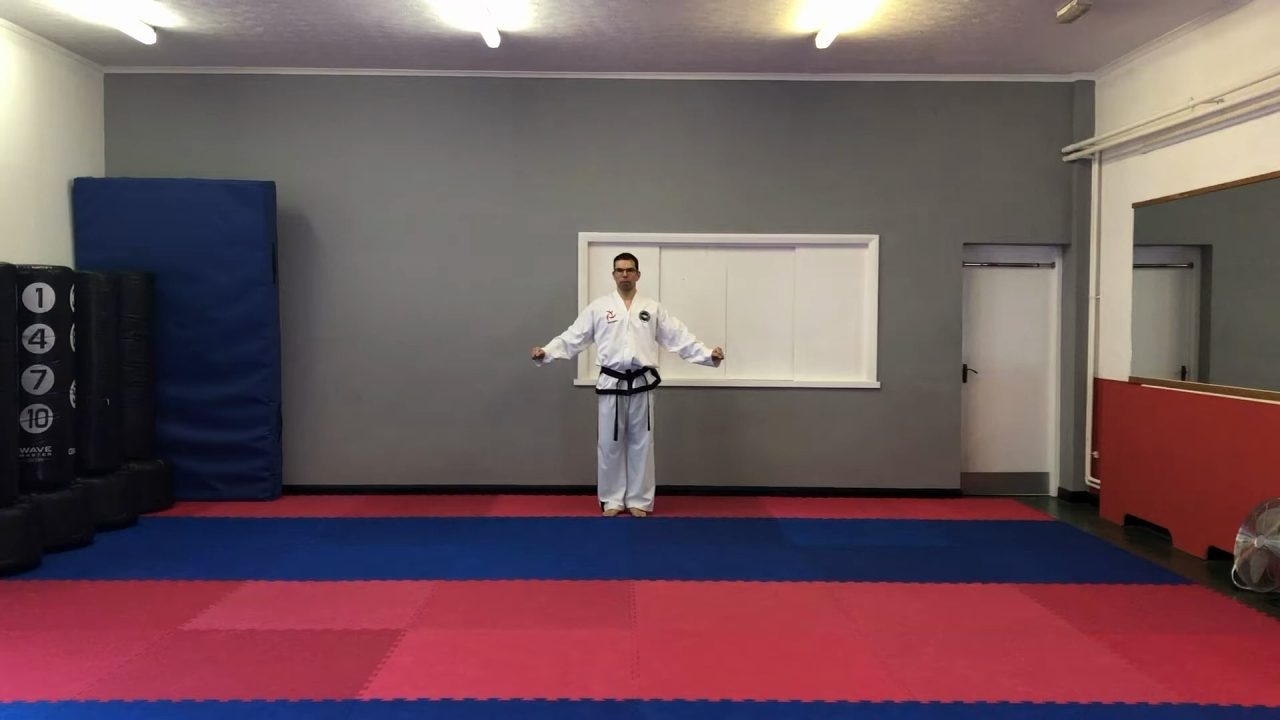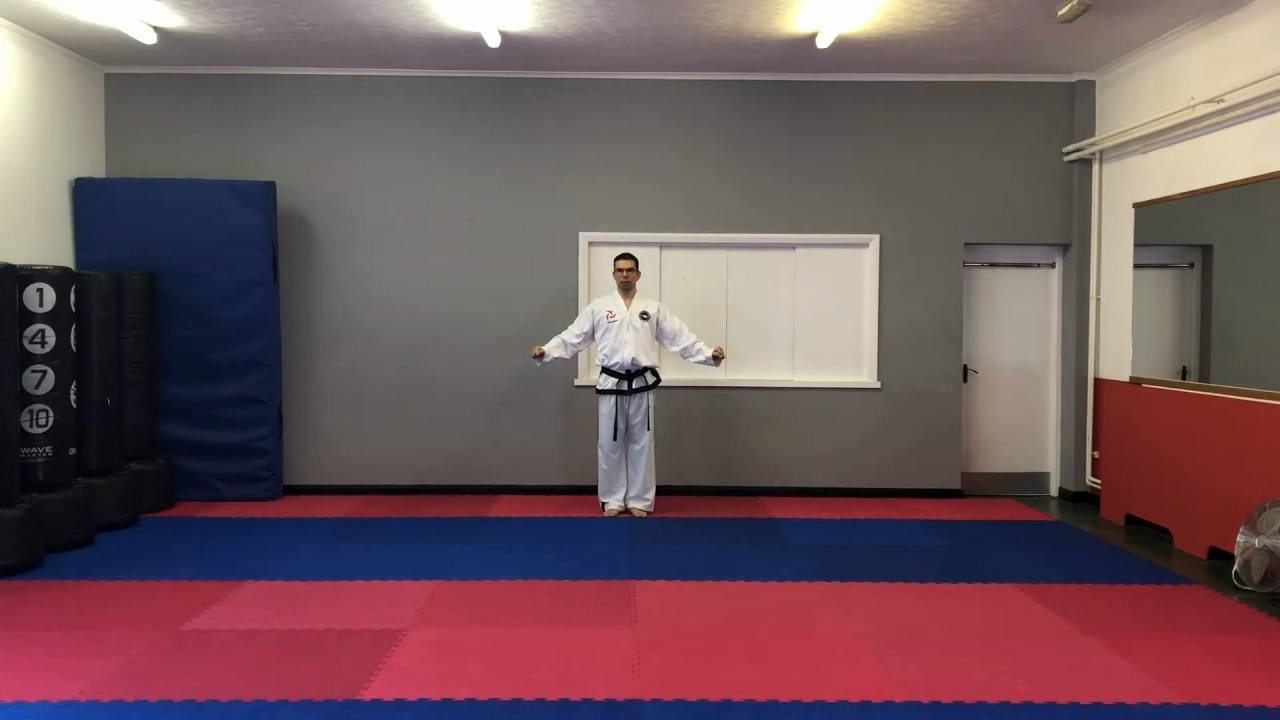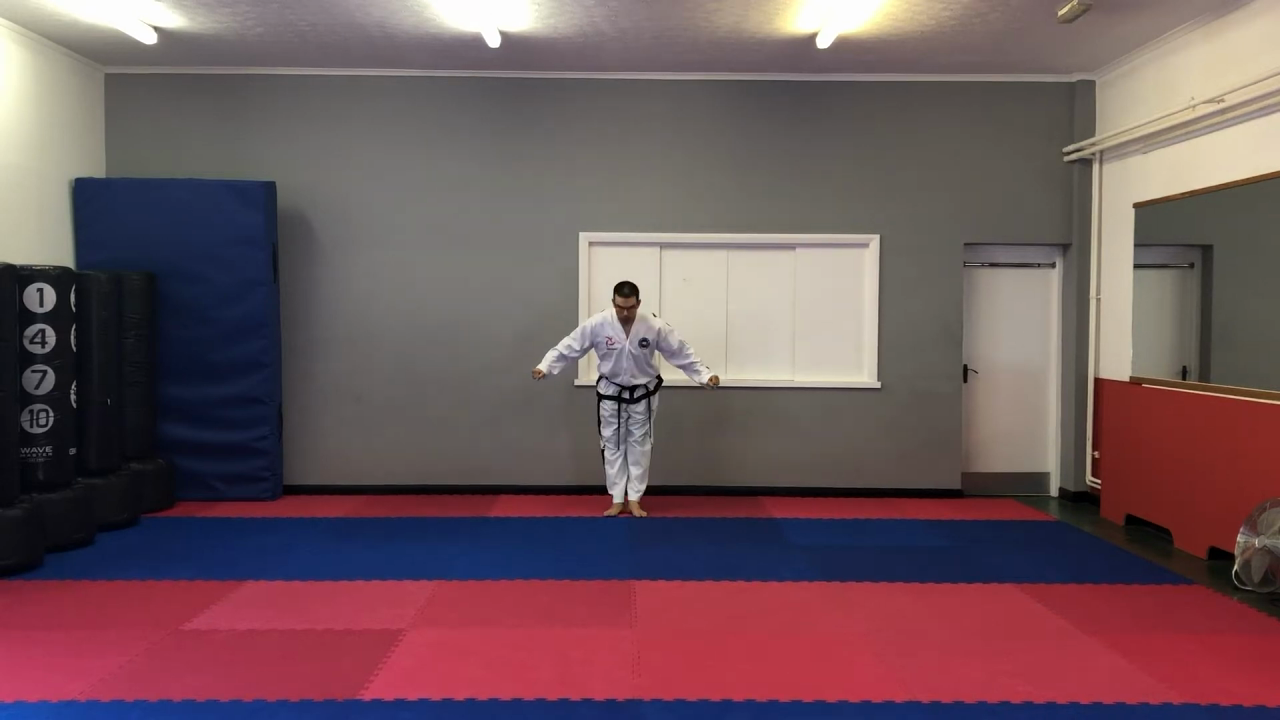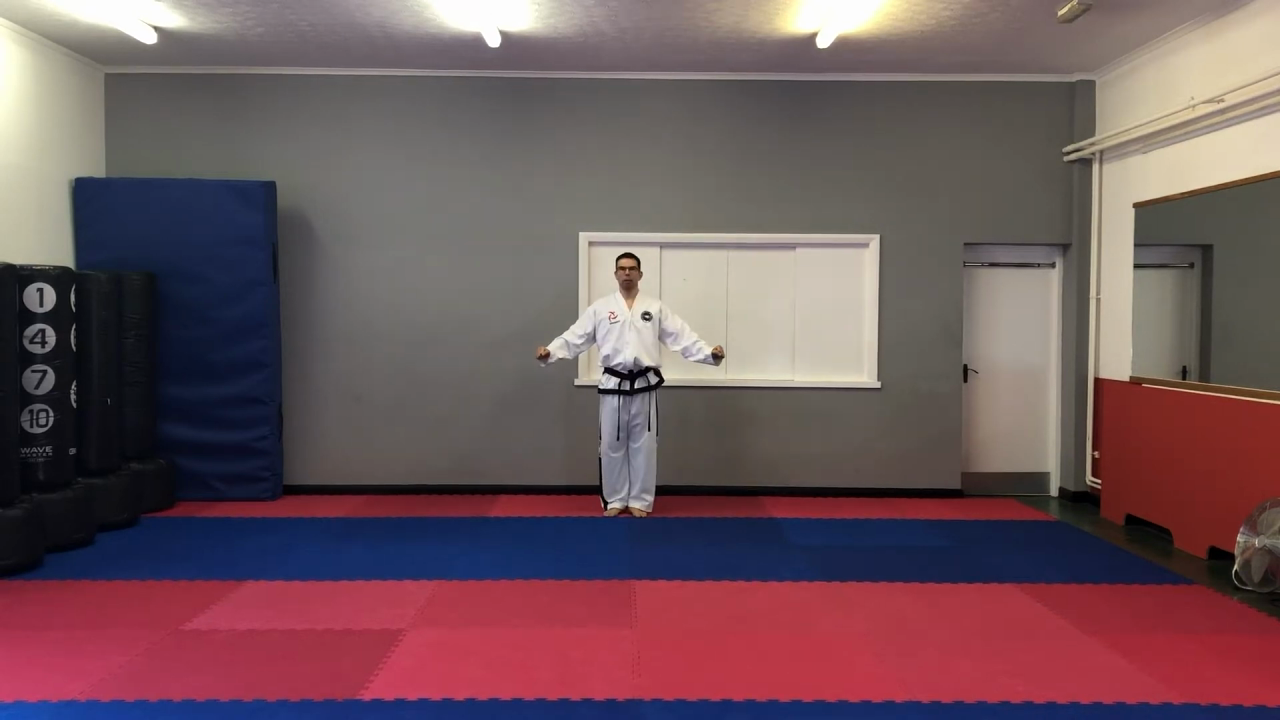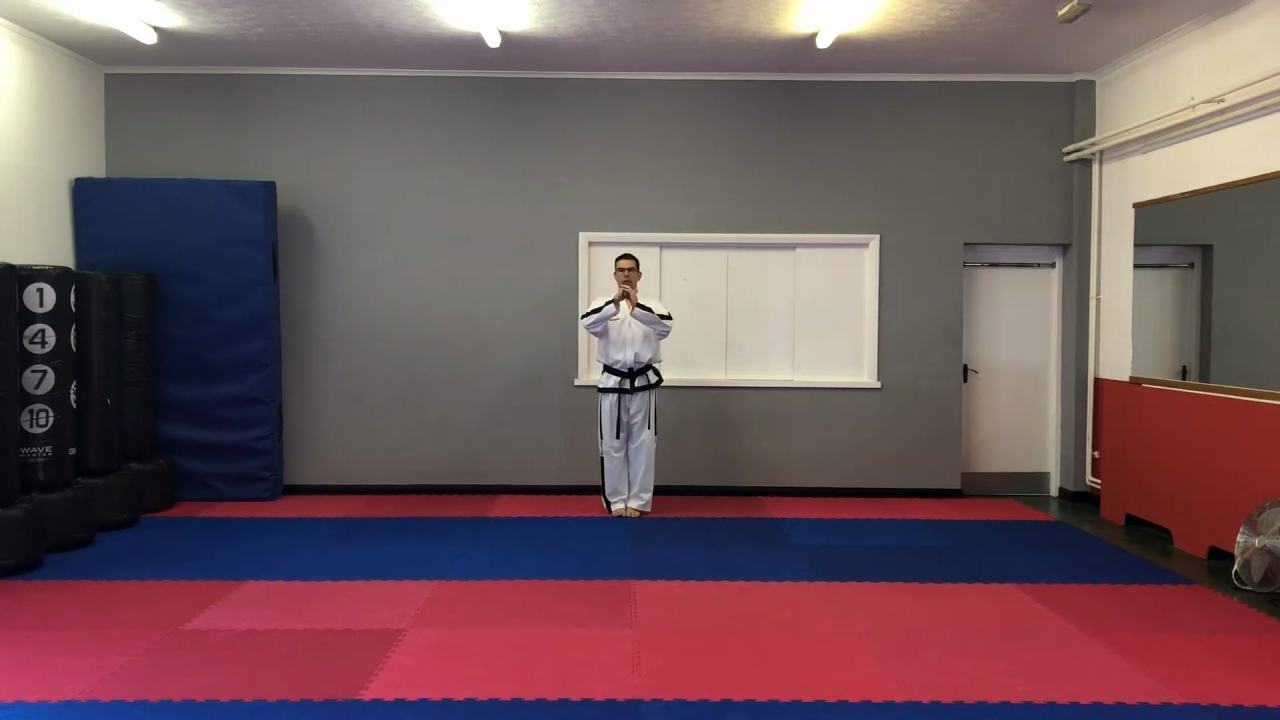
dt=1s
person 1, frame 1
left shoulder: (653, 308)
right shoulder: (598, 307)
left elbow: (679, 338)
right elbow: (573, 337)
left wrist: (708, 354)
right wrist: (546, 352)
left hip: (641, 383)
right hip: (611, 384)
left knee: (641, 443)
right knee: (610, 444)
left ankle: (639, 500)
right ankle: (612, 500)
person 1, frame 2
left shoulder: (653, 308)
right shoulder: (598, 307)
left elbow: (680, 338)
right elbow: (573, 337)
left wrist: (709, 353)
right wrist: (545, 351)
left hip: (642, 384)
right hip: (611, 384)
left knee: (641, 443)
right knee: (610, 444)
left ankle: (639, 500)
right ankle: (612, 500)
person 1, frame 3
left shoulder: (654, 326)
right shoulder: (597, 324)
left elbow: (681, 353)
right elbow: (568, 348)
left wrist: (705, 376)
right wrist: (545, 367)
left hip: (643, 392)
right hip: (611, 391)
left knee: (639, 444)
right knee: (613, 445)
left ankle: (634, 499)
right ankle: (617, 499)
person 1, frame 4
left shoulder: (655, 307)
right shoulder: (600, 307)
left elbow: (681, 336)
right elbow: (575, 337)
left wrist: (710, 353)
right wrist: (550, 352)
left hip: (644, 384)
right hip: (613, 384)
left knee: (643, 445)
right knee: (612, 445)
left ankle: (639, 501)
right ankle: (614, 500)
person 1, frame 5
left shoulder: (651, 304)
right shoulder: (603, 303)
left elbow: (665, 327)
right elbow: (589, 323)
left wrist: (636, 305)
right wrist: (615, 303)
left hip: (644, 382)
right hip: (613, 383)
left knee: (643, 443)
right knee: (613, 444)
left ankle: (638, 501)
right ankle: (617, 500)
